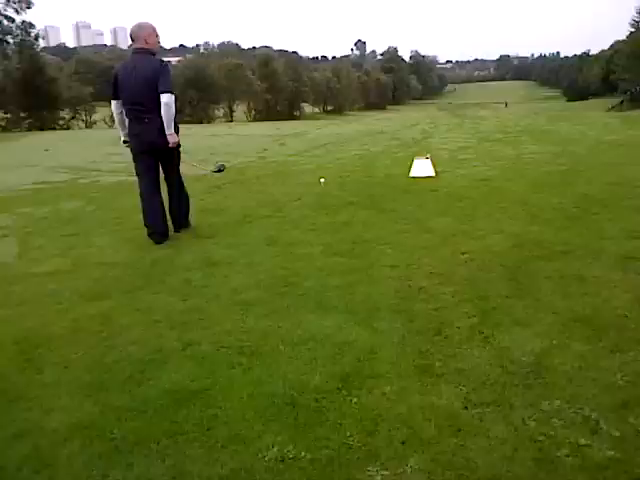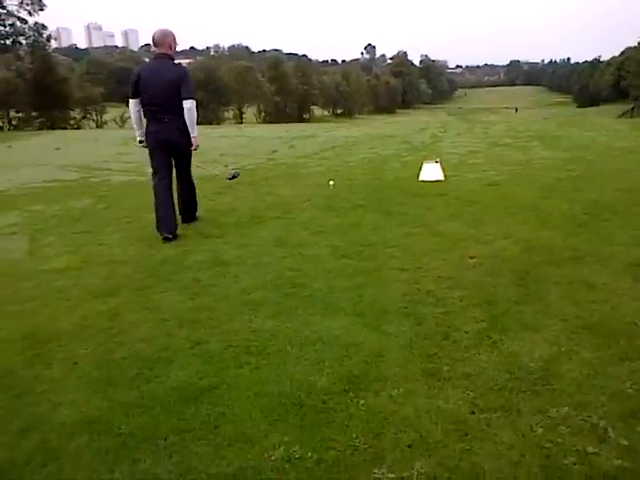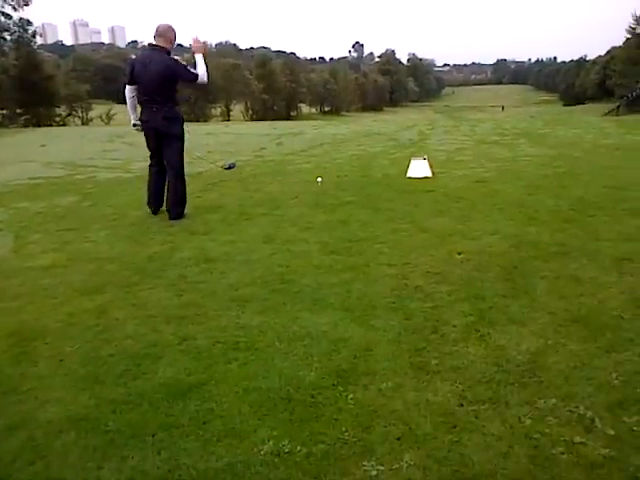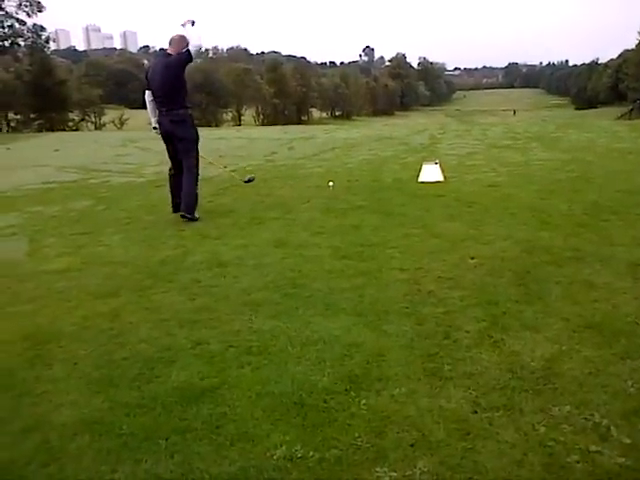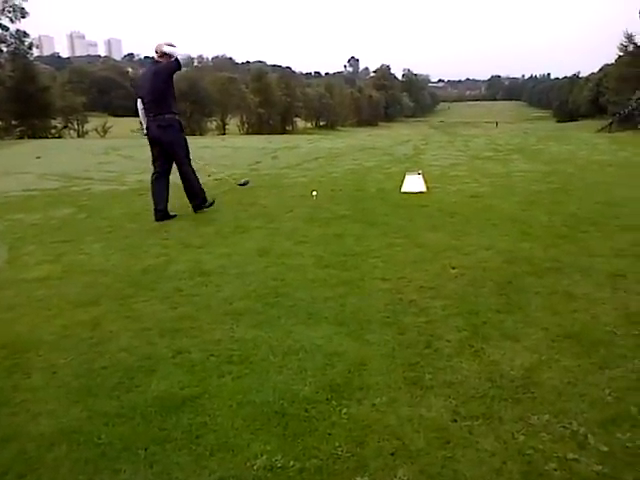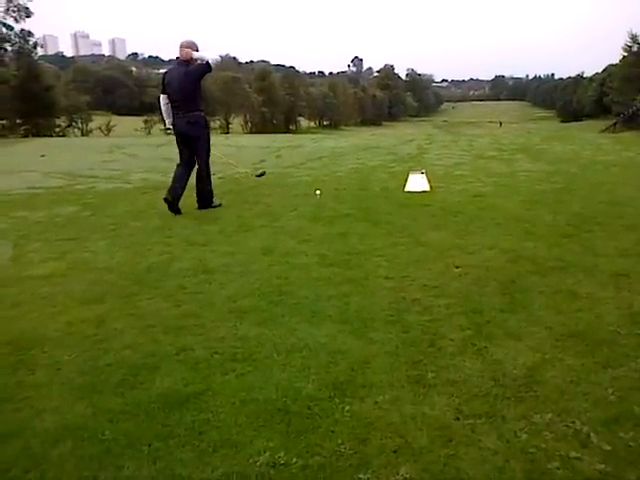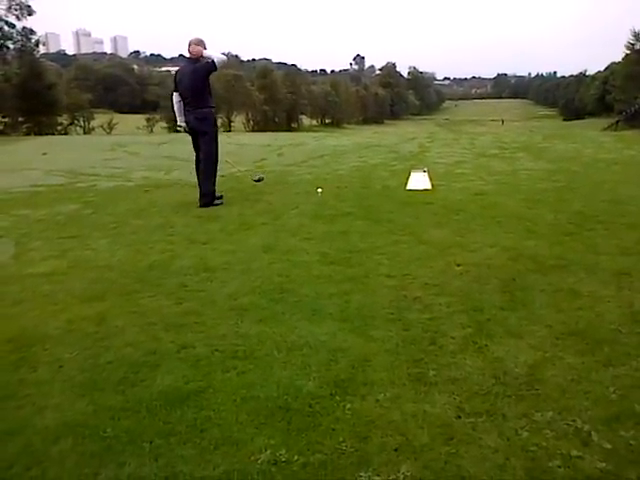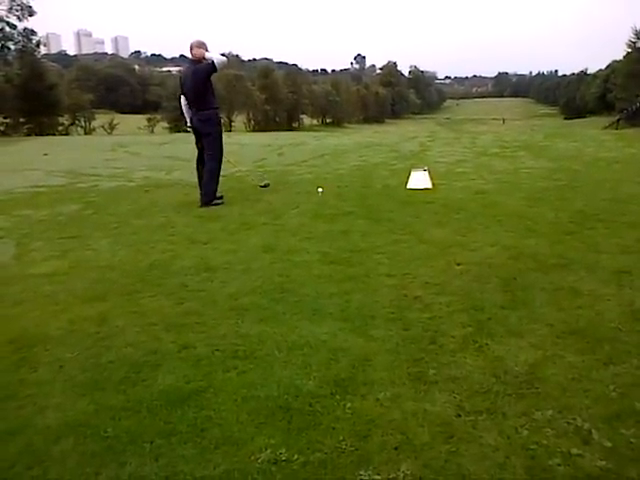
dt=0.5s
person 1, frame 1
left shoulder: (120, 70)
right shoulder: (159, 66)
left elbow: (116, 106)
right elbow: (167, 100)
left wrist: (124, 134)
right wrist: (170, 131)
left hip: (137, 133)
right hip: (161, 131)
left knee: (147, 183)
right knee: (173, 178)
left ankle: (158, 232)
right ankle: (180, 221)
person 1, frame 2
left shoulder: (140, 72)
right shoulder: (180, 72)
left elbow: (134, 106)
right elbow: (189, 105)
left wrist: (140, 134)
right wrist: (194, 134)
left hip: (155, 132)
right hip: (179, 130)
left knee: (161, 179)
right knee: (184, 175)
left ankle: (167, 228)
right ankle: (188, 215)
person 1, frame 3
left shoulder: (137, 60)
right shoulder: (170, 63)
left elbow: (129, 91)
right elbow: (201, 79)
left wrist: (134, 118)
right wrist: (199, 54)
left hip: (148, 118)
right hip: (169, 118)
left knee: (156, 162)
right knee: (174, 165)
left ankle: (154, 204)
right ankle: (175, 210)
person 1, frame 4
left shoulder: (152, 67)
right shoulder: (174, 63)
left elbow: (149, 97)
left wrist: (155, 122)
right wrist: (188, 26)
left hip: (164, 121)
right hip: (180, 120)
left knee: (176, 164)
right knee: (189, 165)
left ankle: (178, 204)
right ankle: (187, 208)
person 1, frame 5
left shoulder: (144, 75)
right shoulder: (162, 70)
left elbow: (140, 105)
left wrist: (147, 127)
right wrist: (166, 49)
left hip: (152, 127)
right hip: (168, 125)
left knee: (160, 170)
right knee: (184, 166)
left ankle: (160, 211)
right ankle: (199, 202)
person 1, frame 6
left shoulder: (168, 74)
right shoulder: (192, 71)
left elbow: (163, 100)
left wrist: (169, 123)
right wrist: (195, 56)
left hip: (178, 123)
right hip: (195, 121)
left knee: (186, 162)
right knee: (203, 162)
left ankle: (172, 196)
right ankle: (205, 201)
person 1, frame 7
left shoulder: (180, 71)
right shoulder: (200, 68)
left elbow: (176, 97)
left wrist: (181, 121)
right wrist: (204, 54)
left hip: (190, 118)
right hip: (204, 116)
left knee: (201, 156)
right knee: (209, 157)
left ankle: (207, 193)
right ankle: (207, 198)
person 1, frame 8
left shoulder: (185, 73)
right shoulder: (200, 69)
left elbow: (183, 100)
right elbow: (222, 60)
left wrist: (190, 121)
right wrist: (205, 55)
left hip: (196, 118)
right hip: (209, 117)
left knee: (203, 156)
right knee: (213, 157)
left ankle: (207, 193)
right ankle: (207, 198)
